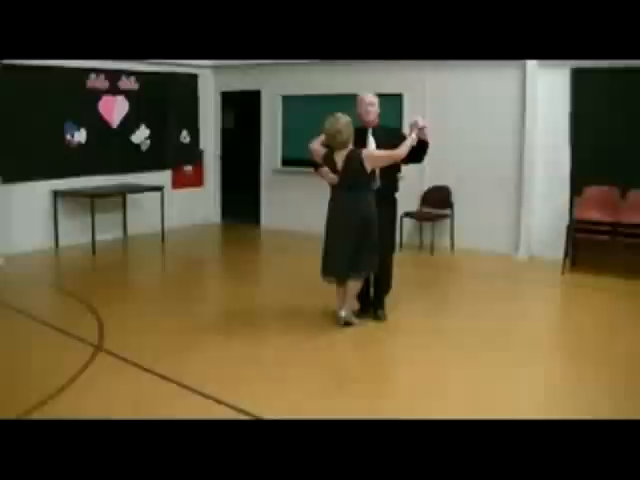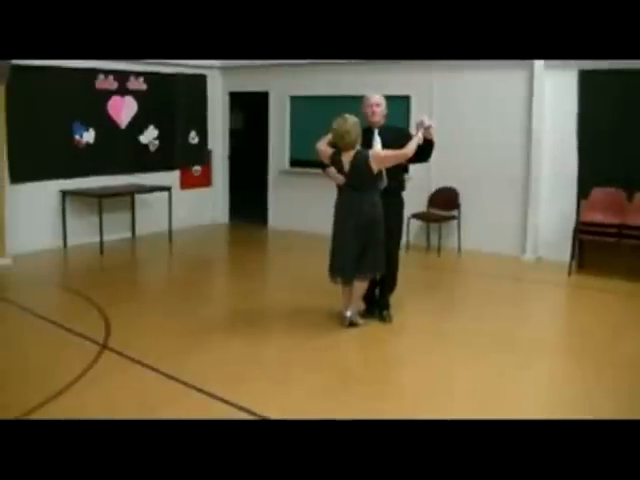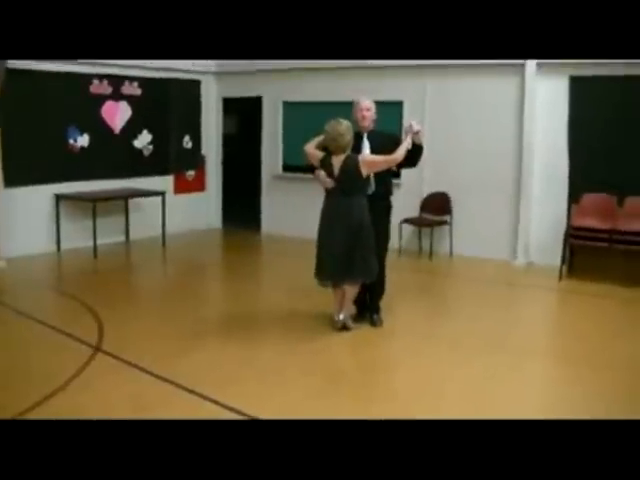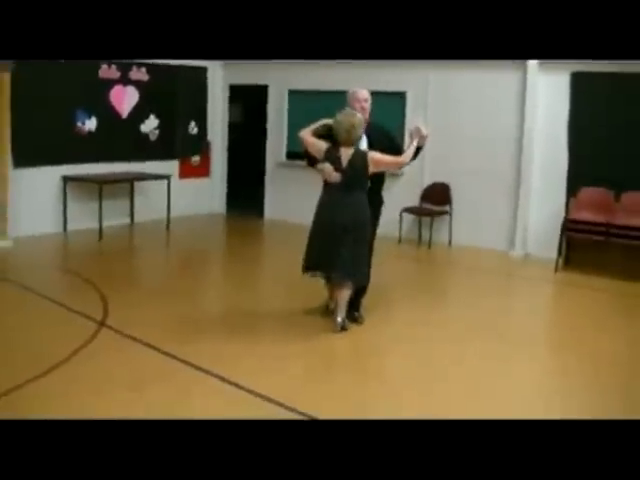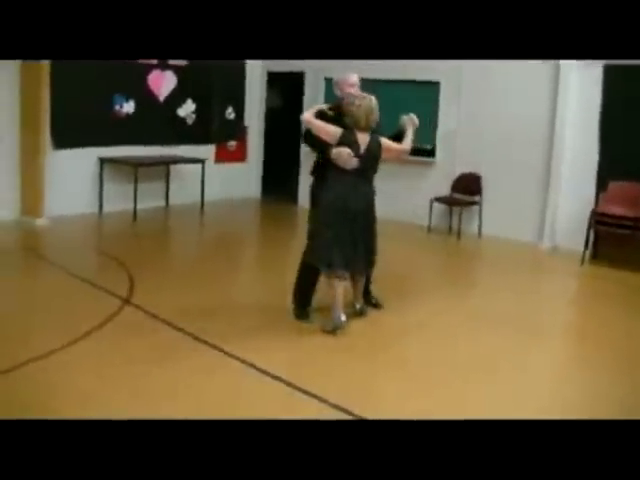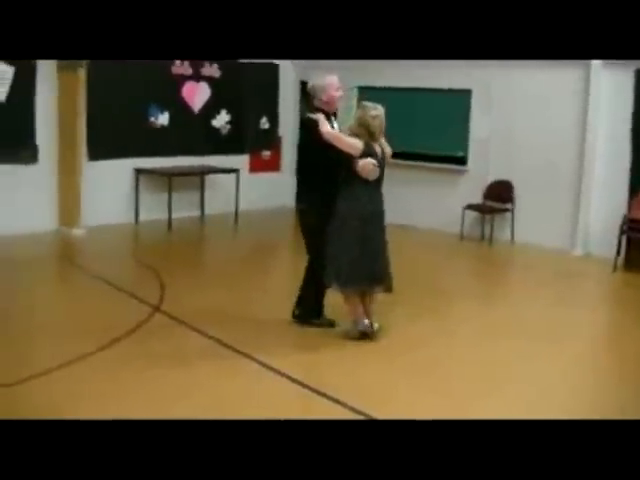
dt=0.7s
person 1, frame 1
left shoulder: (393, 135)
left elbow: (414, 156)
left wrist: (421, 137)
right wrist: (323, 170)
left hip: (385, 202)
left knee: (384, 252)
left ankle: (379, 302)
right ankle: (364, 301)
person 1, frame 2
left shoulder: (399, 134)
left elbow: (421, 156)
left wrist: (427, 135)
left hip: (391, 201)
left knee: (390, 252)
left ankle: (384, 302)
right ankle: (370, 301)
person 1, frame 3
left shoulder: (388, 139)
left elbow: (409, 161)
left wrist: (416, 141)
right wrist: (319, 172)
left hip: (379, 206)
left knee: (377, 256)
left ankle: (374, 307)
right ankle: (361, 305)
person 1, frame 4
left shoulder: (381, 133)
right shoulder: (335, 130)
left elbow: (401, 158)
right elbow: (311, 150)
left wrist: (418, 144)
right wrist: (320, 165)
left hip: (370, 201)
left ankle: (354, 304)
person 1, frame 5
right shoulder: (326, 115)
right elbow: (309, 136)
left wrist: (403, 132)
right wrist: (331, 151)
left ankle: (365, 291)
right ankle: (301, 302)
person 1, frame 6
left shoulder: (328, 120)
right shoulder: (312, 121)
left elbow: (336, 150)
right elbow: (327, 152)
left hip: (324, 199)
right hip: (313, 200)
left knee: (322, 254)
right knee: (320, 255)
left ankle: (305, 308)
right ankle: (308, 311)
person 2, frame 1
left shoulder: (326, 157)
right shoulder: (365, 156)
left elbow: (313, 145)
right elbow: (399, 154)
left wrist: (329, 134)
right wrist: (413, 136)
left hip: (338, 211)
right hip: (362, 212)
left knee: (341, 259)
right knee: (359, 263)
left ankle: (341, 307)
right ankle: (346, 310)
person 2, frame 2
left shoulder: (333, 157)
right shoulder: (371, 157)
left elbow: (320, 145)
right elbow: (405, 153)
left wrist: (335, 133)
right wrist: (419, 135)
left hip: (345, 211)
right hip: (368, 212)
left knee: (347, 259)
right knee: (365, 263)
left ankle: (346, 308)
right ankle: (351, 311)
person 2, frame 3
left shoulder: (323, 161)
right shoulder: (361, 162)
left elbow: (308, 147)
right elbow: (395, 158)
left wrist: (325, 136)
right wrist: (408, 139)
left hip: (332, 216)
right hip: (356, 217)
left knee: (336, 265)
right knee: (355, 268)
left ankle: (338, 312)
right ankle: (344, 314)
person 2, frame 4
left shoulder: (327, 152)
right shoulder: (368, 158)
left elbow: (303, 134)
right elbow: (403, 161)
left wrist: (323, 122)
right wrist: (415, 141)
left hip: (329, 211)
right hip: (355, 214)
left knee: (329, 259)
right knee: (349, 265)
left ankle: (334, 302)
right ankle: (341, 315)
person 2, frame 5
left shoulder: (340, 136)
right shoulder: (379, 144)
left elbow: (306, 119)
right elbow: (405, 149)
left wrist: (318, 108)
right wrist: (409, 129)
left hip: (335, 201)
right hip: (363, 202)
left knee: (334, 255)
right knee: (358, 253)
left ankle: (338, 314)
right ankle: (359, 303)
person 2, frame 6
left shoulder: (358, 147)
right shoulder: (381, 150)
left elbow: (327, 133)
left wrist: (321, 118)
right wrist: (378, 134)
left hip: (352, 214)
right hip: (373, 213)
left knee: (346, 269)
right knee: (365, 268)
left ankle: (360, 321)
right ankle: (369, 321)
